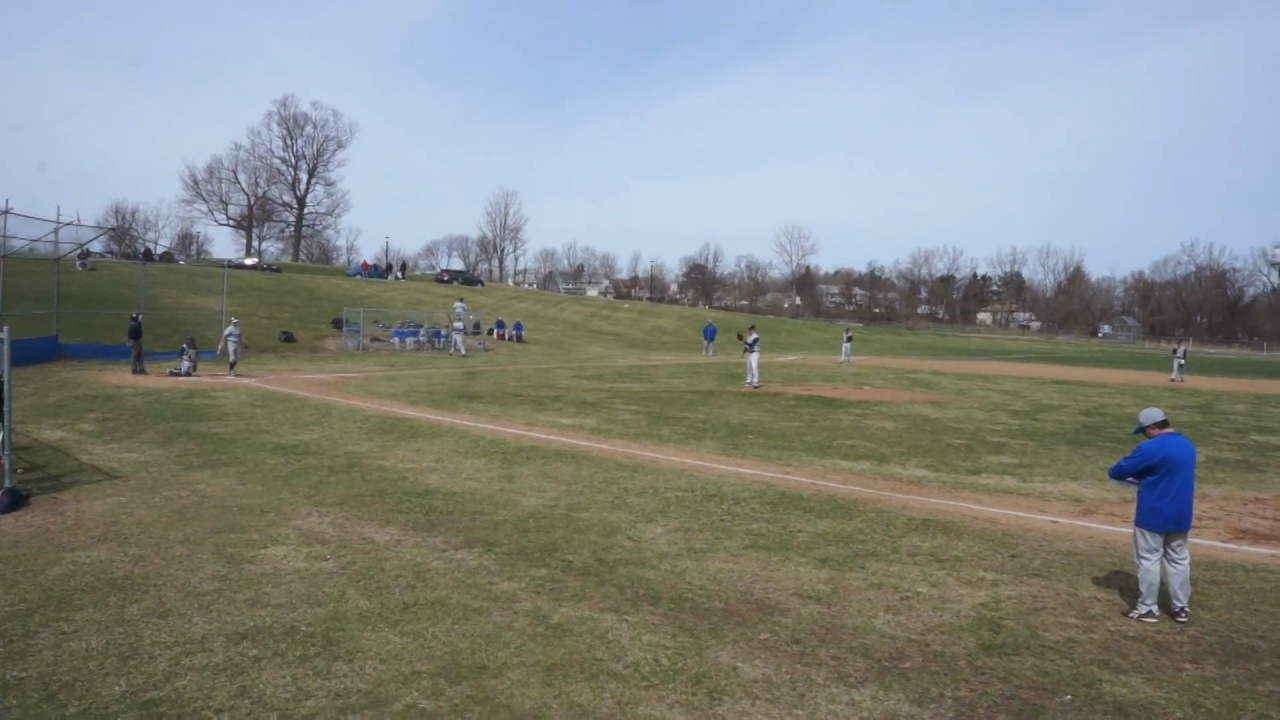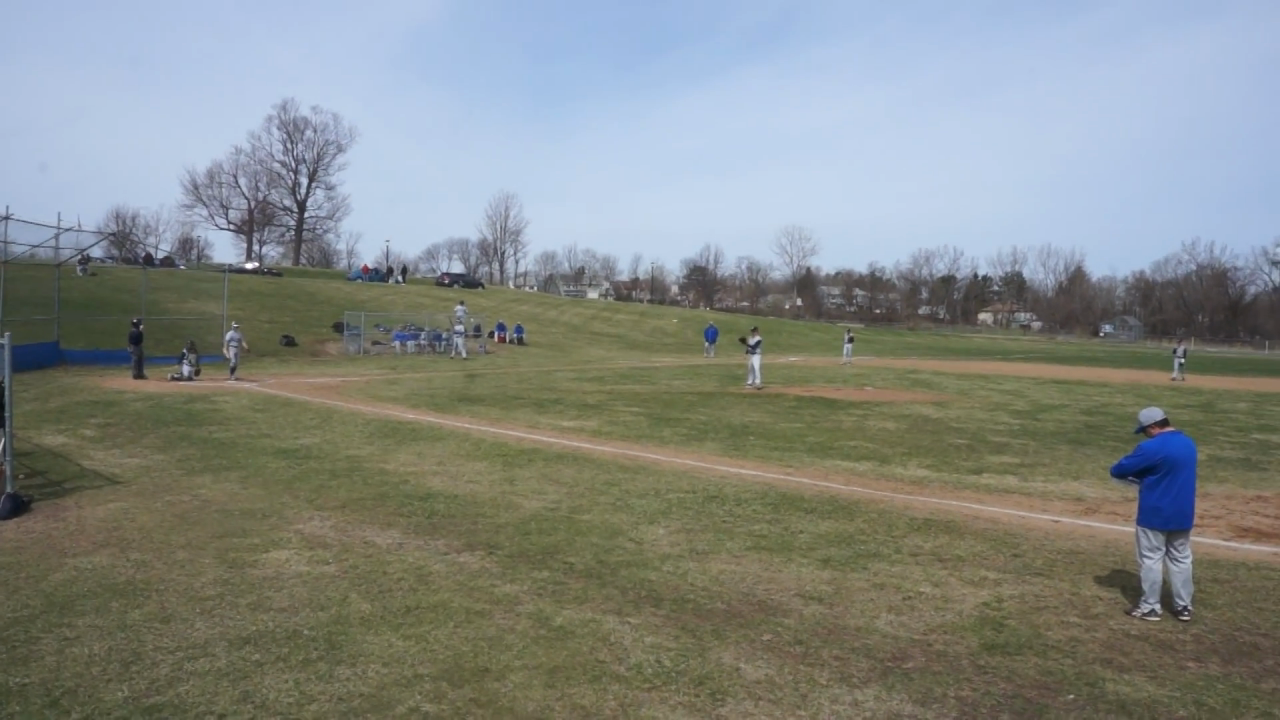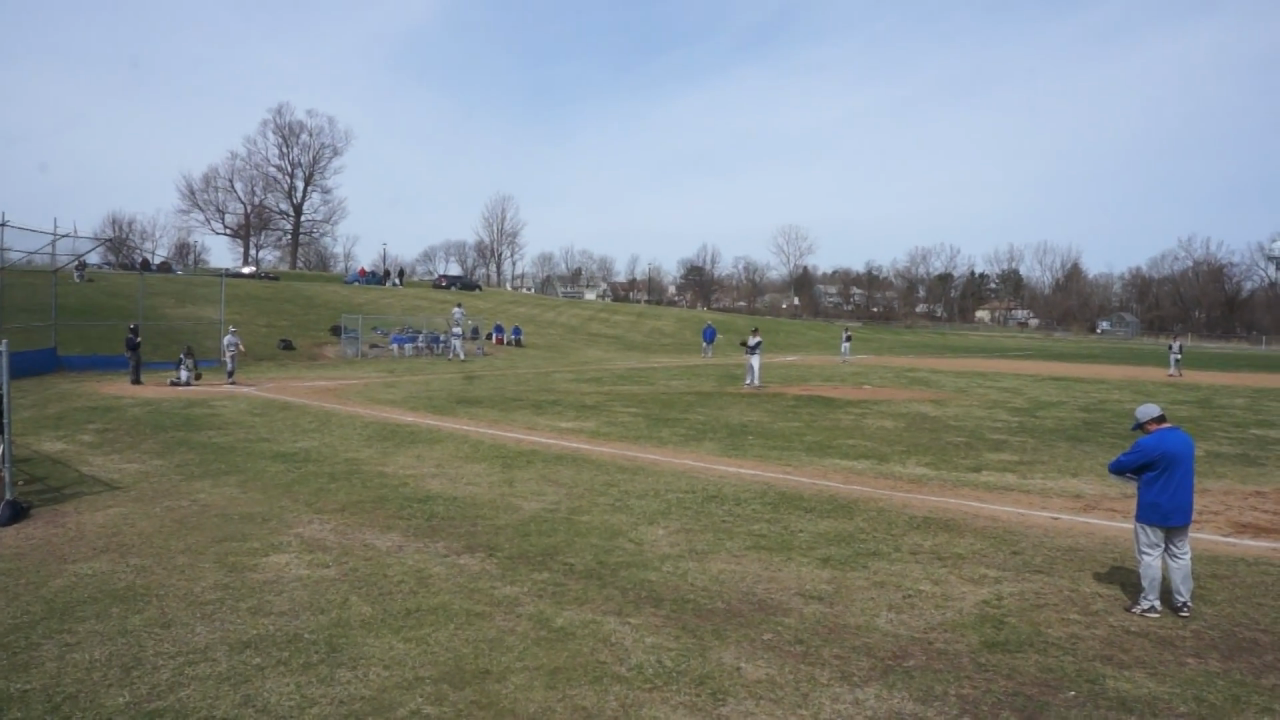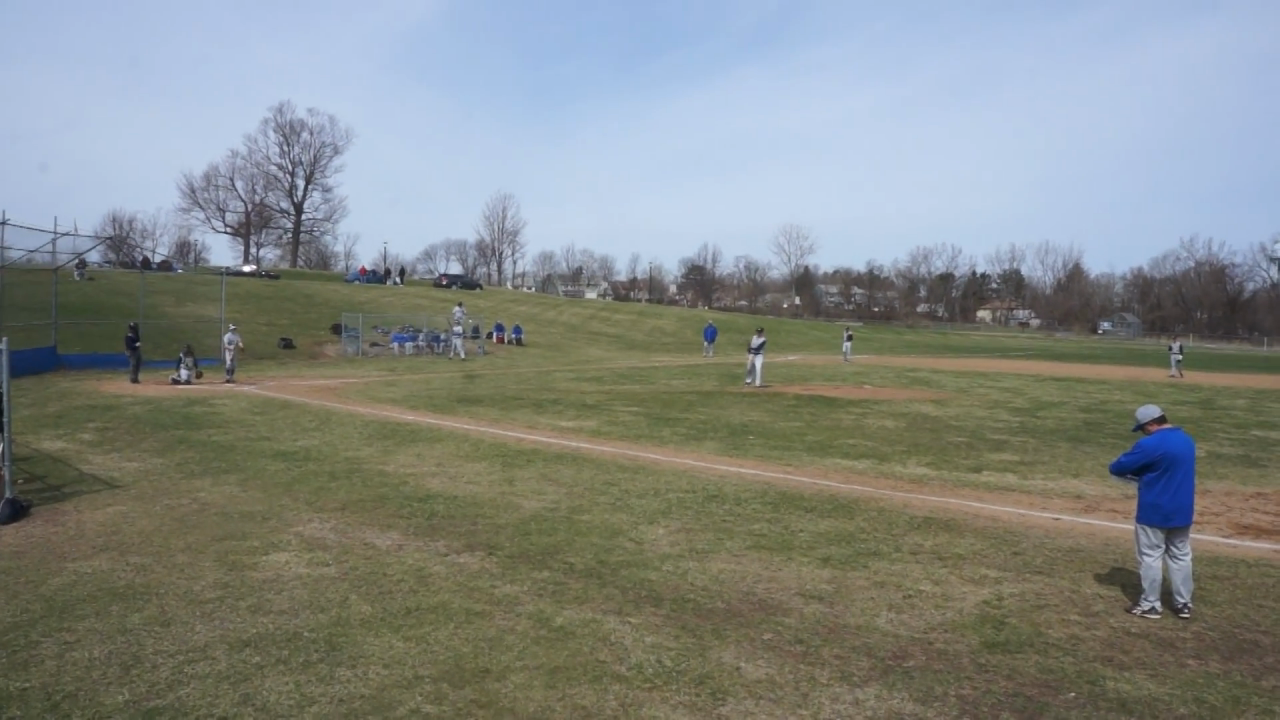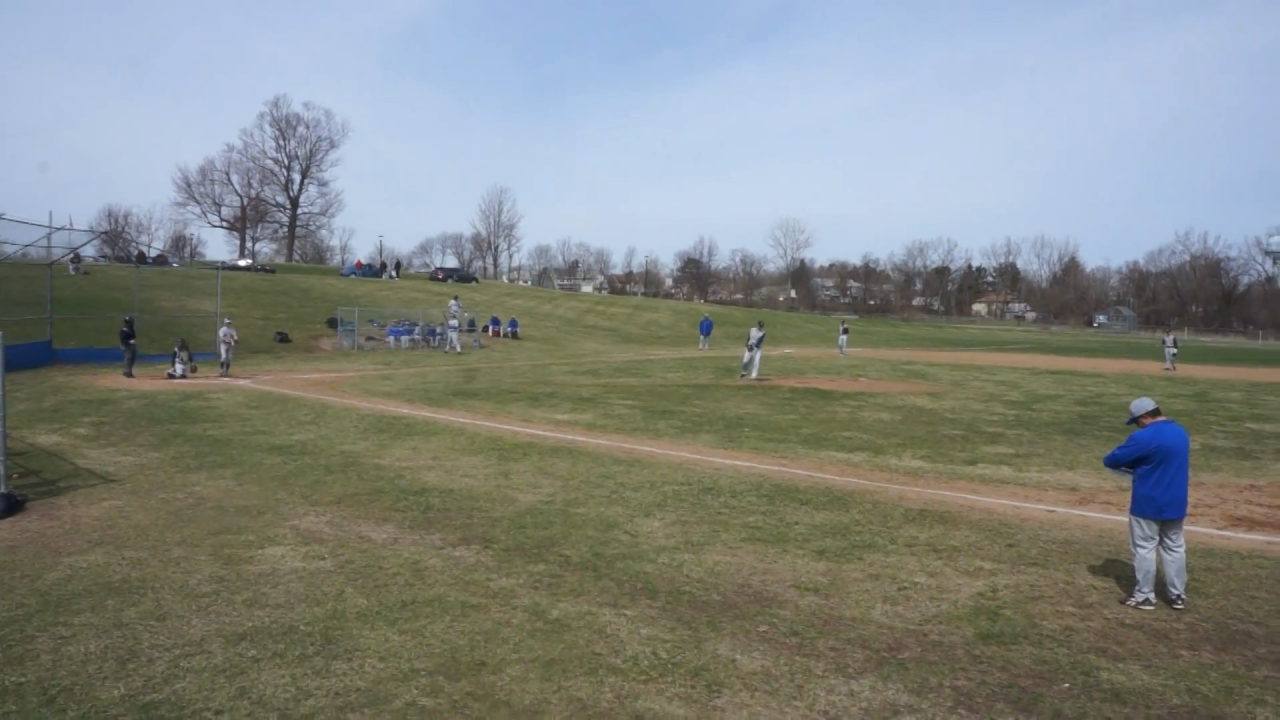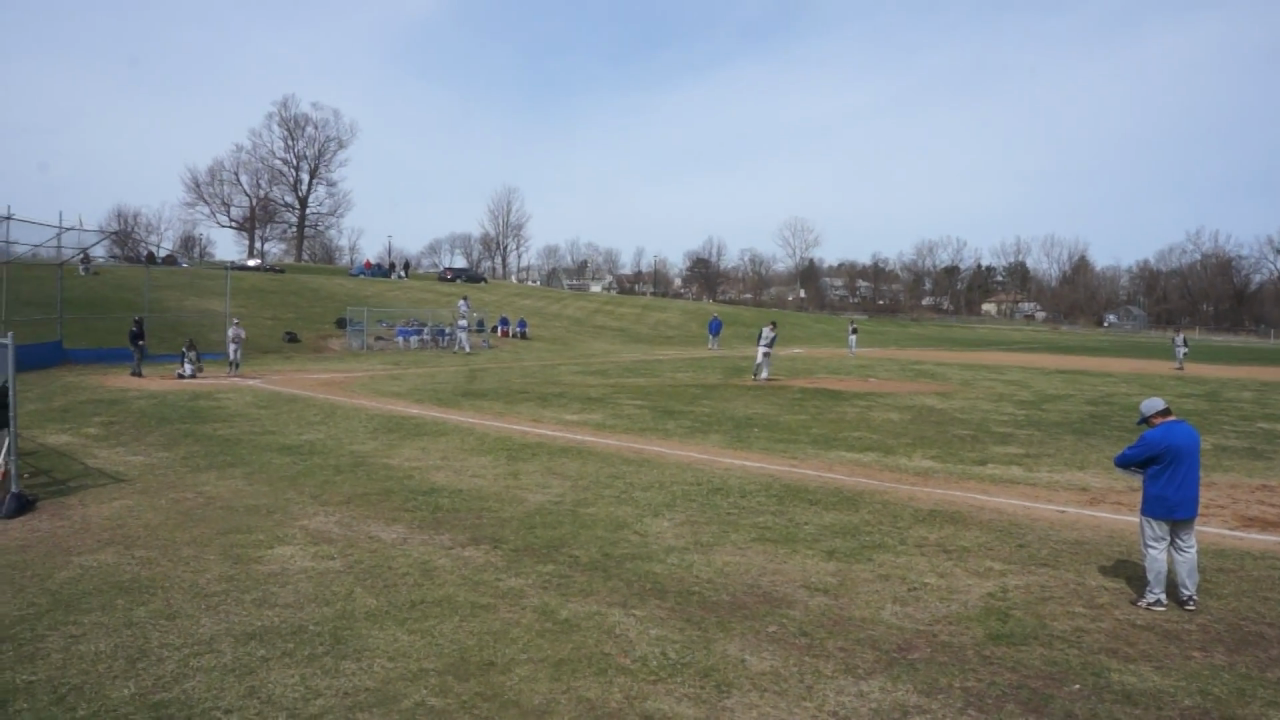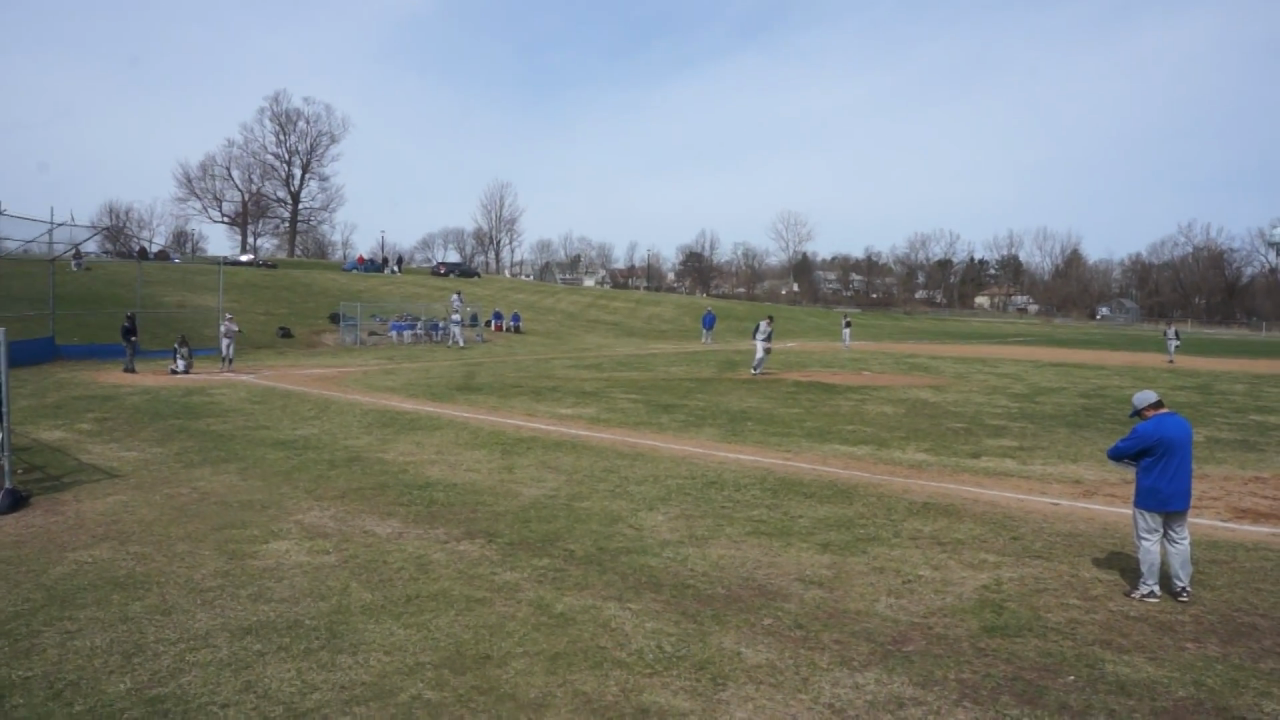
dt=0.1s
person 1, frame 1
left shoulder: (1150, 448)
right shoulder: (1188, 446)
left elbow: (1120, 470)
left wrist: (1112, 472)
left hip: (1153, 515)
right hip: (1180, 515)
left knee: (1148, 561)
right knee: (1179, 560)
left ankle: (1147, 608)
right ankle: (1181, 608)
person 1, frame 2
left shoulder: (1151, 447)
right shoulder: (1189, 444)
left elbow: (1120, 469)
left wrist: (1114, 471)
left hip: (1154, 515)
right hip: (1182, 514)
left knee: (1151, 560)
right knee: (1181, 559)
left ankle: (1150, 607)
right ankle: (1183, 606)
person 1, frame 3
left shoulder: (1149, 444)
right shoulder: (1186, 440)
left elbow: (1118, 466)
left wrist: (1112, 467)
right wrist: (1141, 472)
left hip: (1153, 511)
right hip: (1181, 510)
left knee: (1150, 556)
right knee: (1180, 555)
left ankle: (1150, 603)
right ankle: (1183, 602)
person 1, frame 4
left shoulder: (1150, 444)
right shoulder: (1187, 440)
left elbow: (1119, 467)
left wrist: (1113, 467)
left hip: (1154, 512)
right hip: (1182, 511)
left knee: (1150, 557)
right knee: (1181, 556)
left ankle: (1150, 605)
right ankle: (1184, 604)
person 1, frame 5
left shoulder: (1144, 437)
right shoulder: (1181, 433)
left elbow: (1113, 460)
left wrist: (1107, 460)
left hip: (1148, 504)
right hip: (1176, 503)
left knee: (1144, 549)
right knee: (1174, 548)
left ankle: (1144, 596)
right ankle: (1178, 595)
person 1, frame 6
left shoulder: (1154, 437)
right shoulder: (1192, 433)
left elbow: (1123, 460)
left wrist: (1118, 460)
left hip: (1159, 505)
right hip: (1187, 504)
left knee: (1155, 550)
right knee: (1186, 549)
left ankle: (1156, 597)
right ankle: (1189, 596)
person 1, frame 7
left shoulder: (1147, 429)
right shoulder: (1184, 425)
left elbow: (1116, 452)
left wrist: (1111, 452)
left hip: (1152, 497)
right hip: (1179, 496)
left knee: (1149, 542)
right knee: (1179, 540)
left ankle: (1149, 589)
right ankle: (1182, 587)
